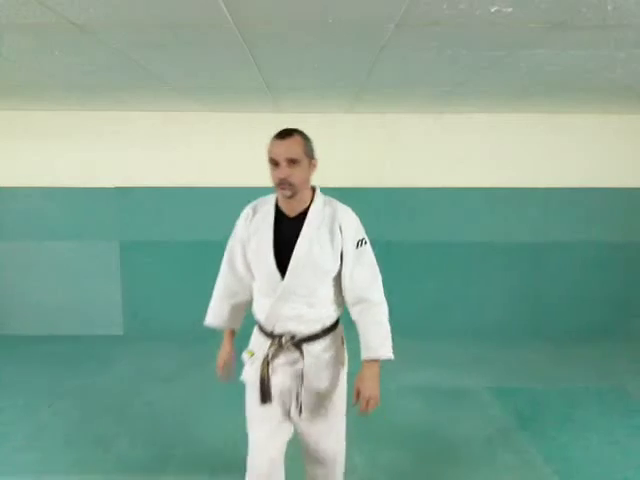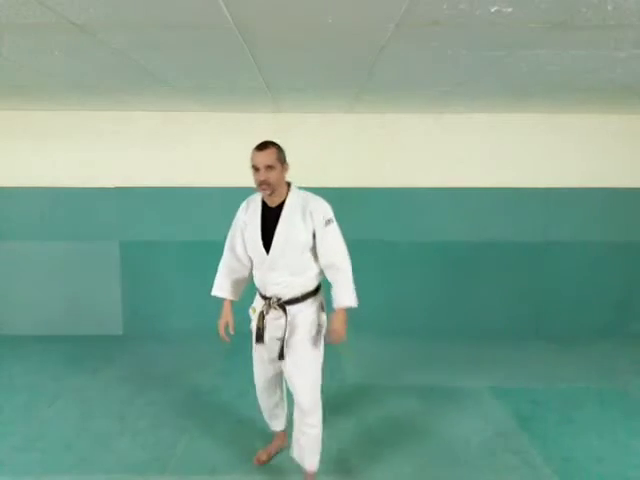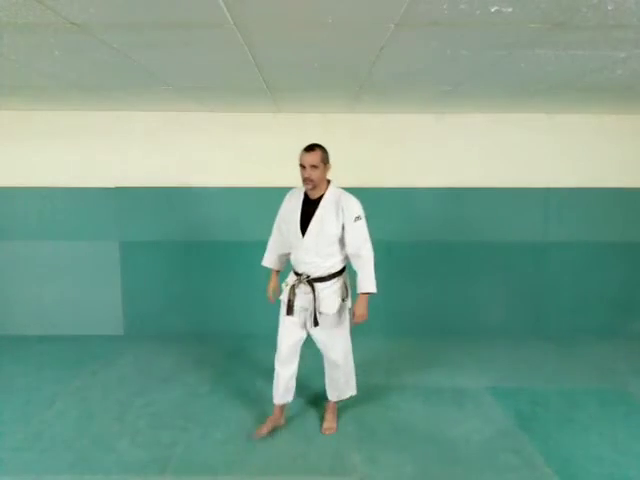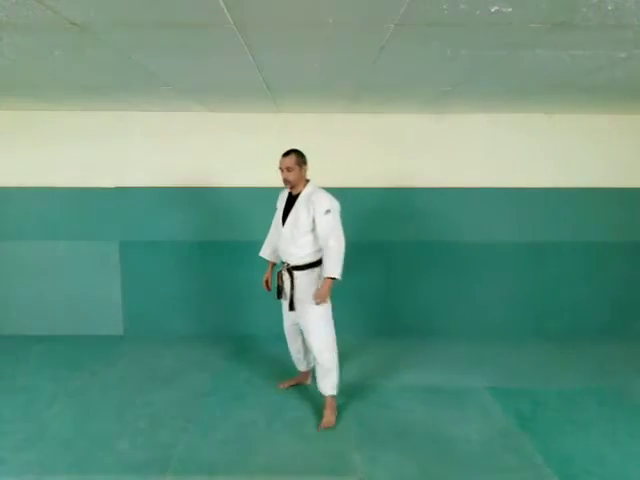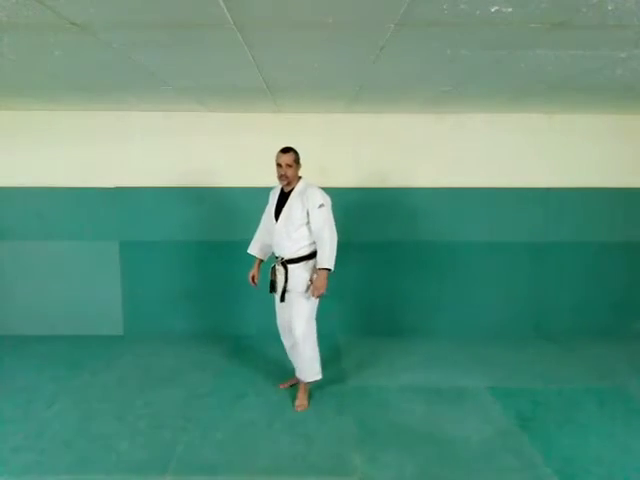
dt=0.7s
person 1, frame 1
left shoulder: (341, 221)
right shoulder: (253, 216)
left elbow: (366, 295)
right elbow: (234, 280)
left wrist: (370, 367)
right wrist: (228, 340)
left hip: (321, 354)
right hip: (267, 351)
left knee: (325, 450)
person 1, frame 2
left shoulder: (313, 207)
right shoulder: (248, 210)
left elbow: (337, 261)
right elbow: (235, 260)
left wrist: (341, 313)
right wrist: (227, 306)
left hip: (304, 312)
right hip: (266, 310)
left knee: (304, 393)
right knee: (266, 381)
right ankle: (279, 435)
person 1, frame 3
left shoulder: (346, 205)
right shoulder: (292, 199)
left elbow: (362, 252)
right elbow: (280, 238)
left wrist: (363, 298)
right wrist: (274, 276)
left hip: (330, 289)
right hip: (297, 287)
left knee: (336, 351)
right knee: (285, 349)
left ankle: (332, 407)
right ankle: (277, 414)
person 1, frame 4
left shoulder: (321, 200)
right shoulder: (284, 196)
left elbow: (333, 243)
left wrist: (327, 281)
right wrist: (270, 267)
left hip: (311, 277)
right hip: (288, 275)
left knee: (319, 338)
right knee: (292, 330)
left ankle: (330, 403)
right ankle: (304, 374)
person 1, frame 5
left shoulder: (313, 195)
right shoulder: (275, 194)
left elbow: (326, 236)
right elbow: (267, 230)
left wrist: (322, 274)
right wrist: (257, 264)
left hip: (304, 271)
right hip: (281, 270)
left knee: (301, 329)
right knee: (285, 327)
left ankle: (305, 385)
right ankle: (300, 374)
